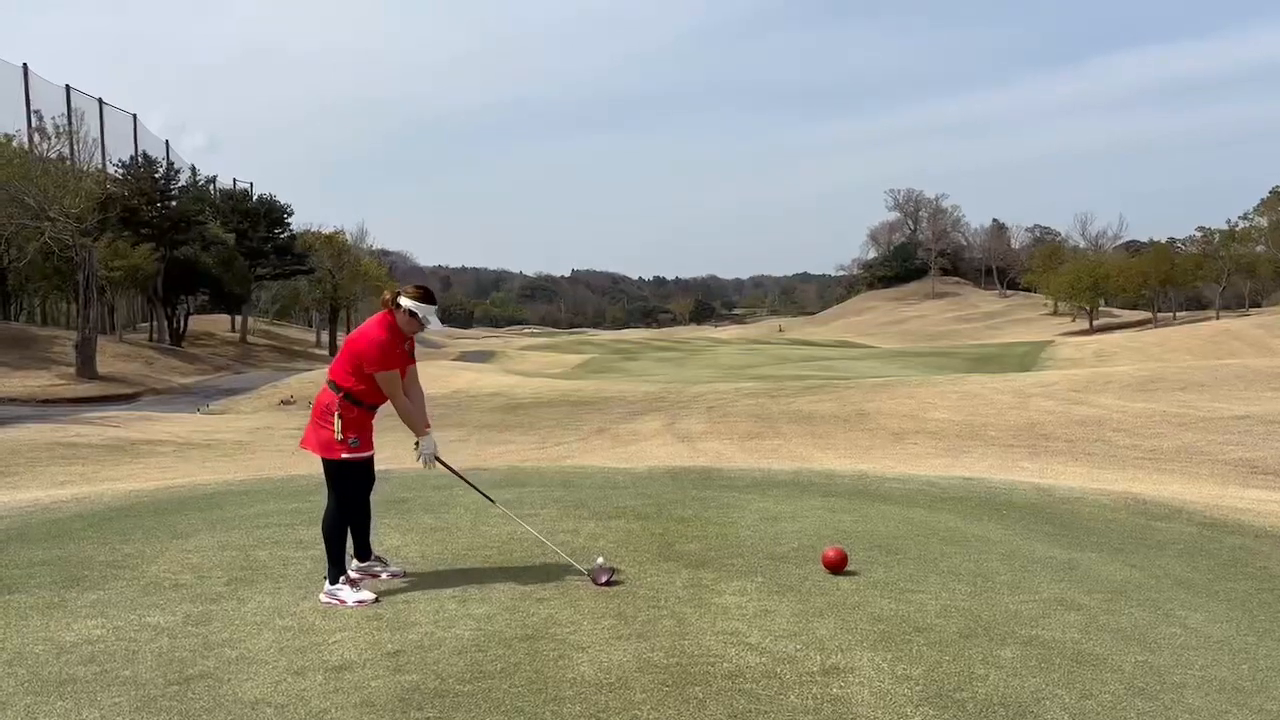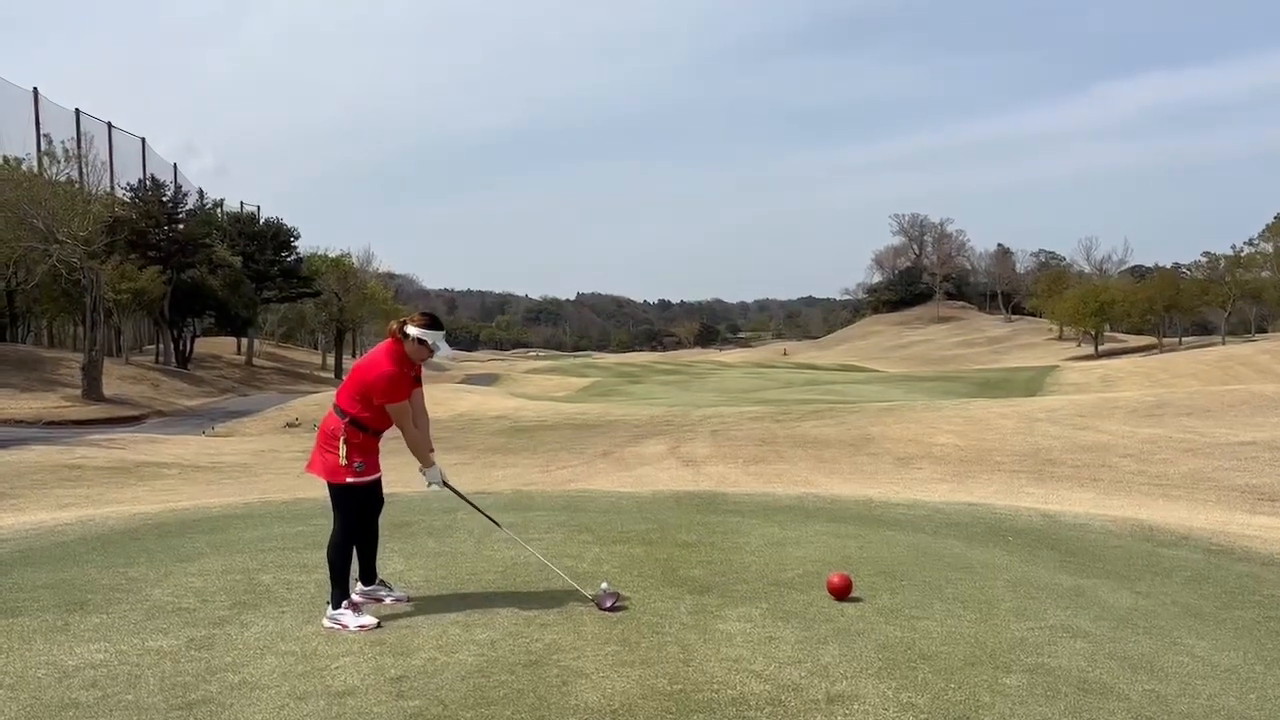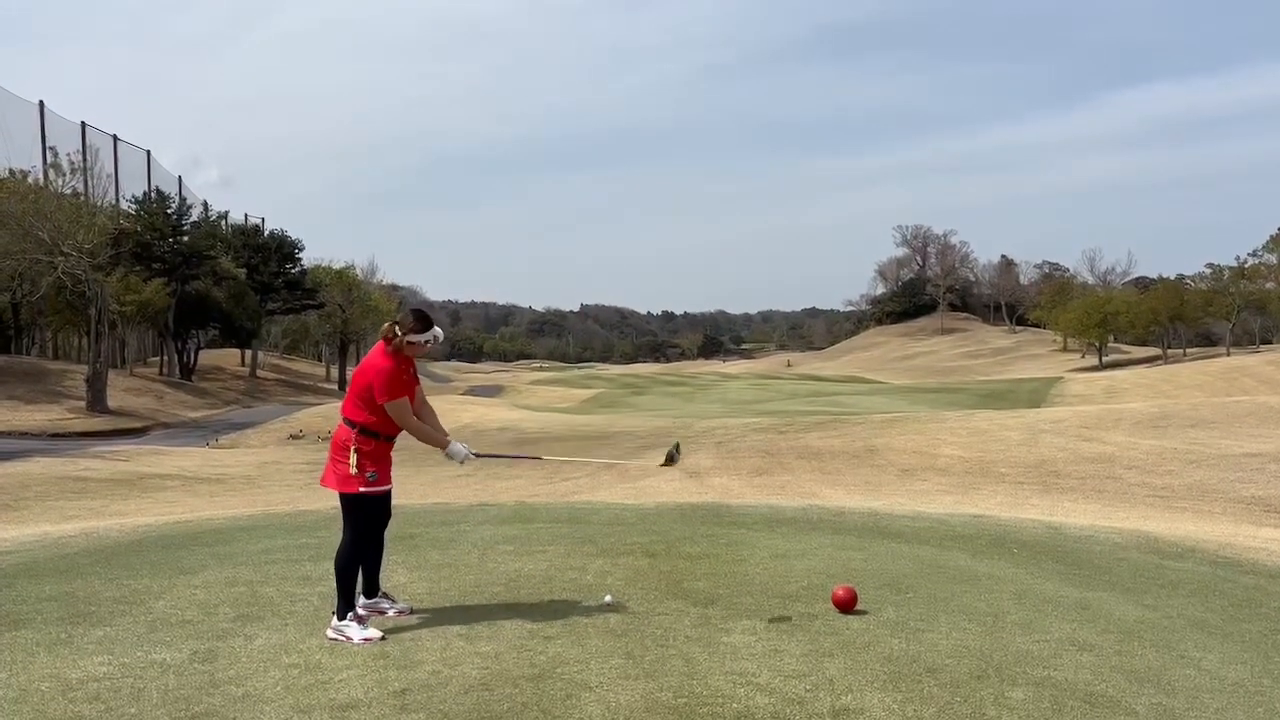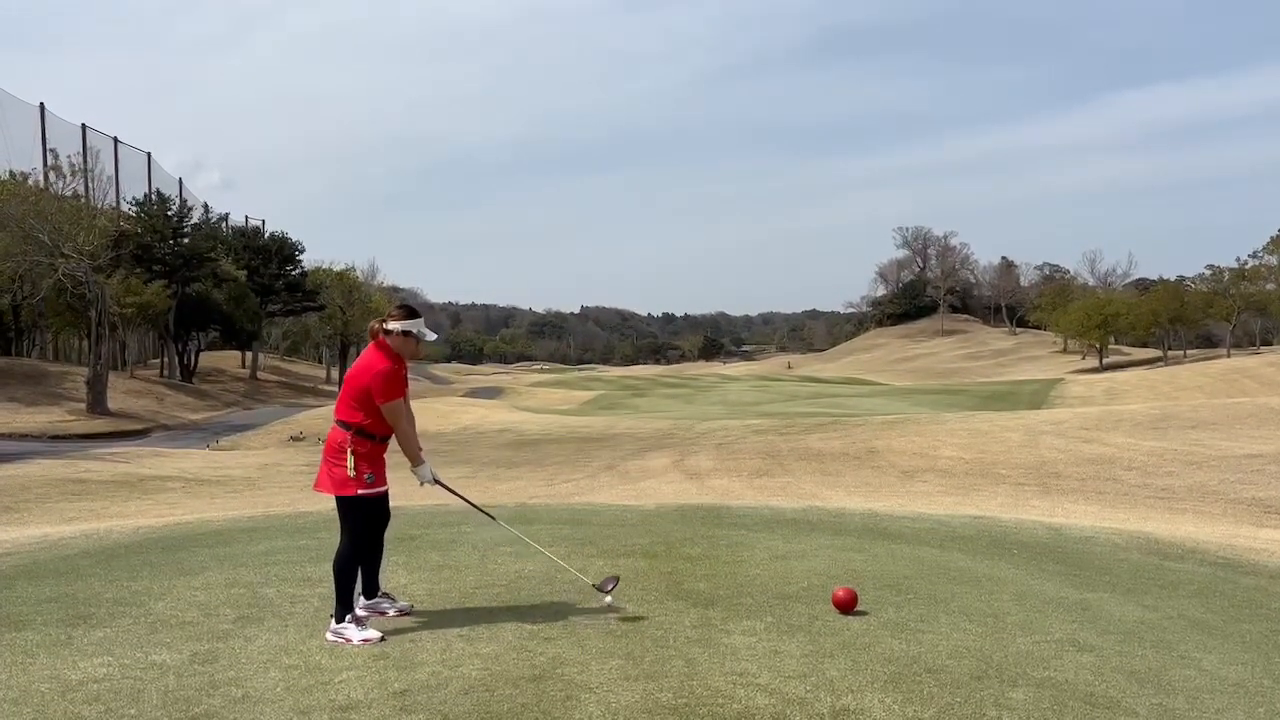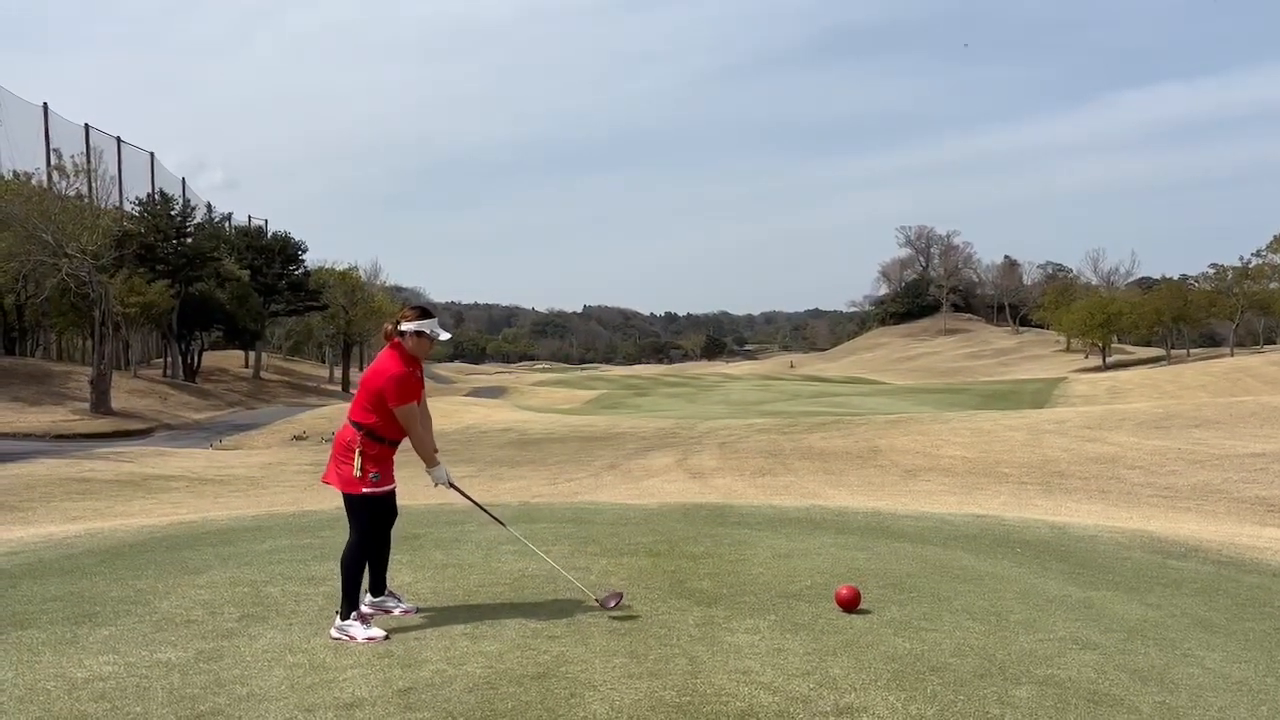
dt=1s
person 1, frame 1
left shoulder: (402, 334)
right shoulder: (377, 339)
left elbow: (412, 387)
right elbow: (397, 398)
left wrist: (426, 432)
right wrist: (423, 436)
left hip: (356, 417)
right hip: (338, 418)
left knee: (361, 489)
right knee: (342, 497)
left ankle: (363, 560)
right ankle: (335, 582)
person 1, frame 2
left shoulder: (408, 359)
right shoulder: (386, 370)
left elbow: (419, 412)
right elbow: (406, 427)
left wrist: (430, 457)
right wrist: (428, 465)
left hip: (363, 439)
right hip: (344, 442)
left knee: (370, 512)
right knee: (348, 521)
left ankle: (368, 583)
right ankle: (338, 607)
person 1, frame 3
left shoulder: (402, 359)
right shoulder: (384, 368)
left elbow: (421, 406)
right elbow: (408, 423)
left wrist: (448, 440)
right wrist: (447, 446)
left hip: (374, 451)
right hip: (357, 452)
left knee: (377, 524)
right knee: (357, 532)
left ankle: (370, 597)
right ankle: (342, 619)
person 1, frame 4
left shoulder: (393, 358)
right shoulder: (380, 369)
left elbow: (406, 413)
right elbow: (400, 426)
left wrist: (419, 457)
right wrist: (419, 464)
left hip: (367, 452)
right hip: (352, 455)
left knee: (377, 523)
right knee: (355, 534)
left ankle: (370, 597)
right ankle: (342, 621)
person 1, frame 5
left shoulder: (410, 361)
right shoulder: (394, 372)
left elbow: (423, 413)
right elbow: (413, 429)
left wrist: (435, 458)
right wrist: (434, 466)
left hip: (377, 453)
right hip: (359, 455)
left knee: (384, 521)
right knee: (363, 532)
left ankle: (377, 595)
right ankle: (347, 618)
